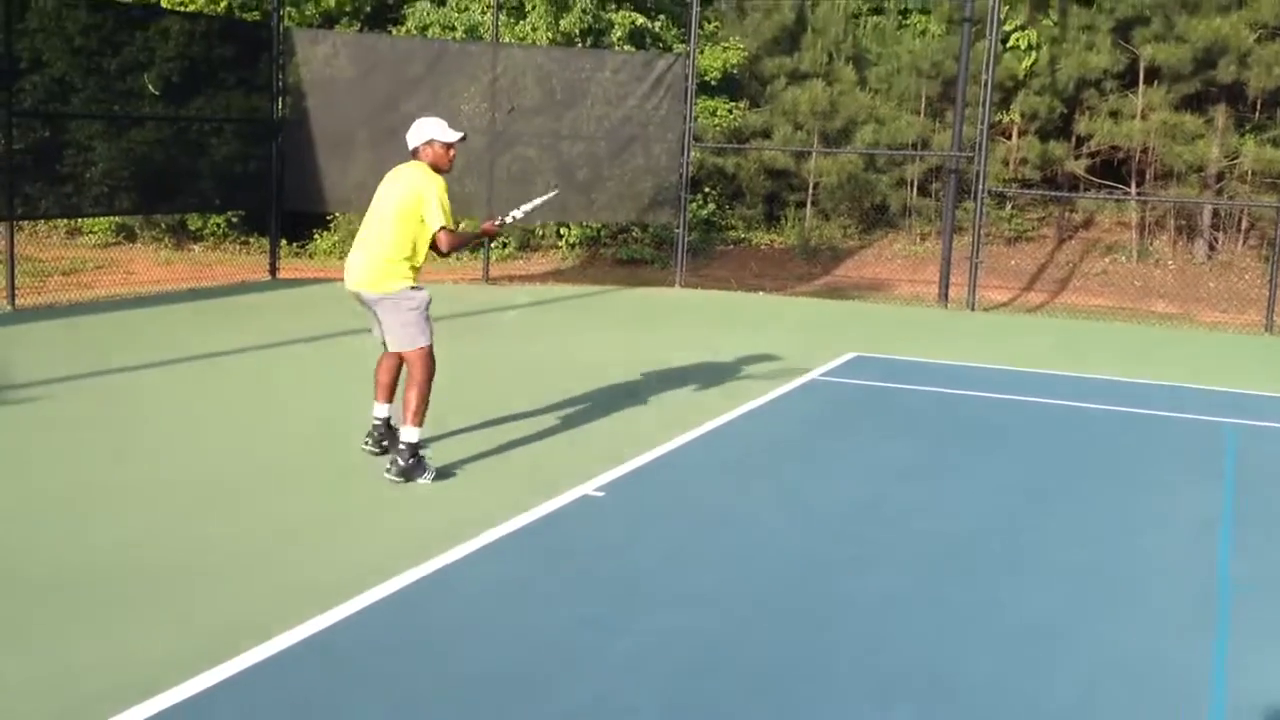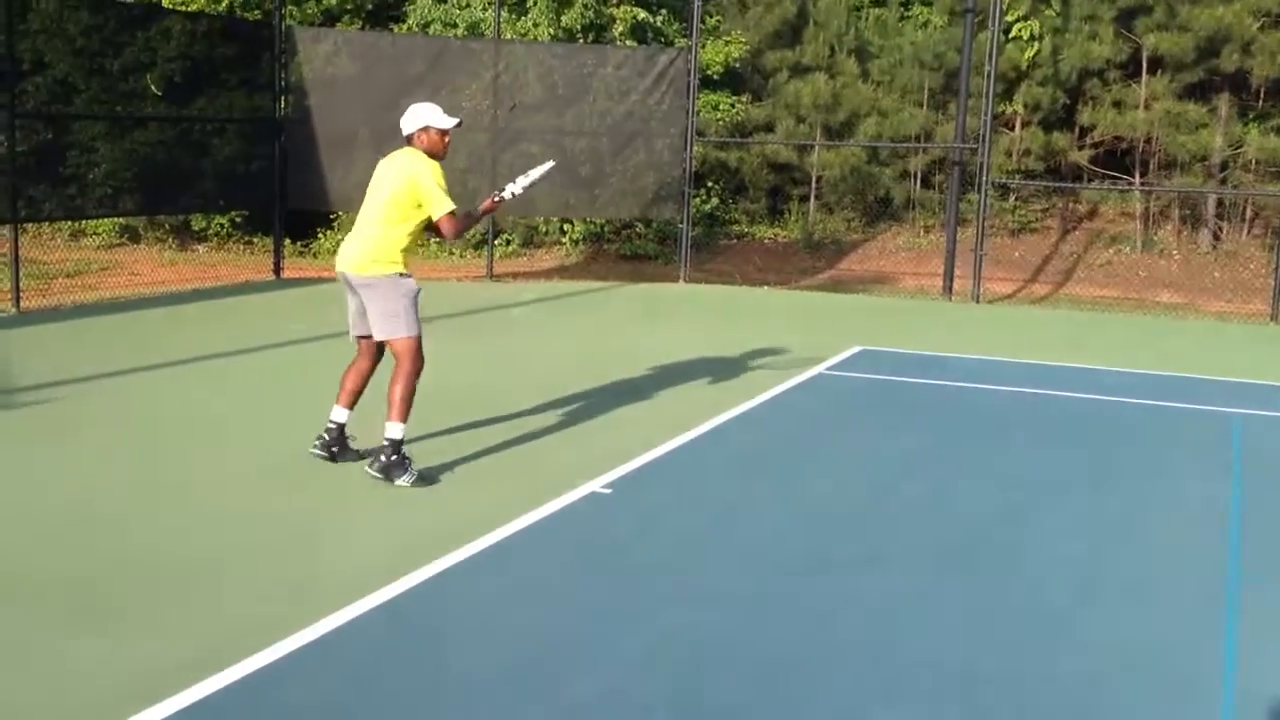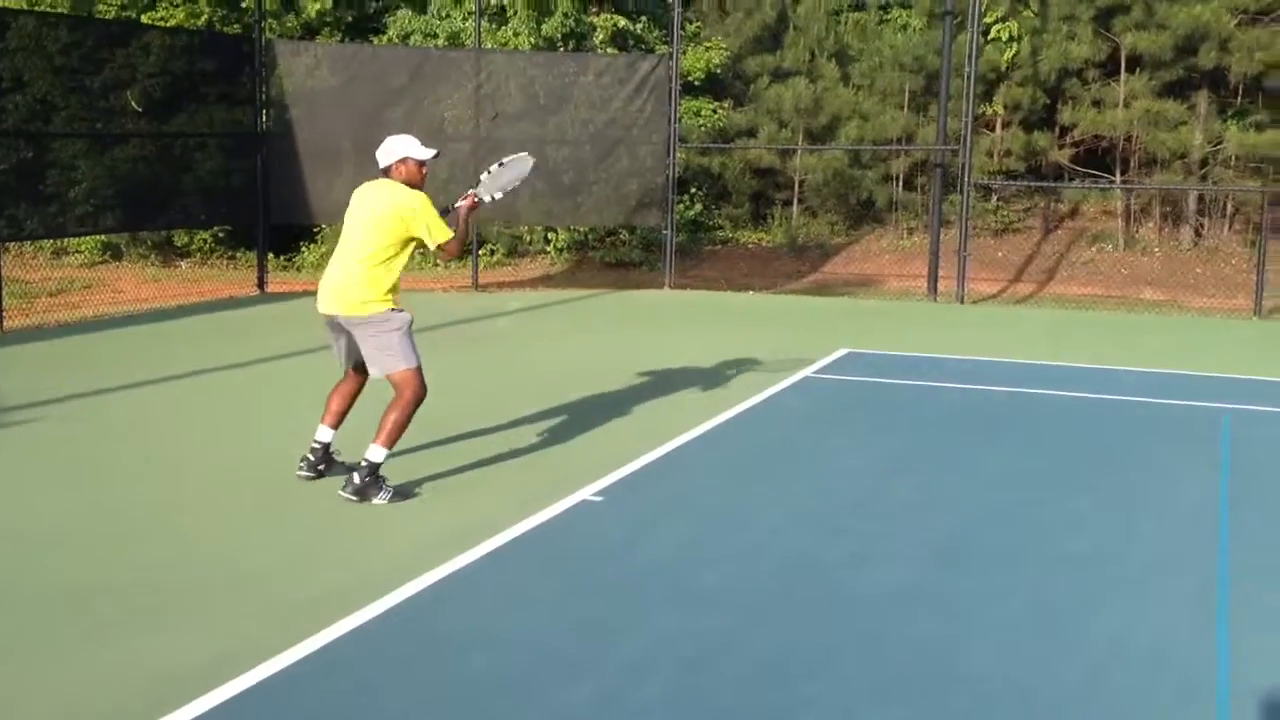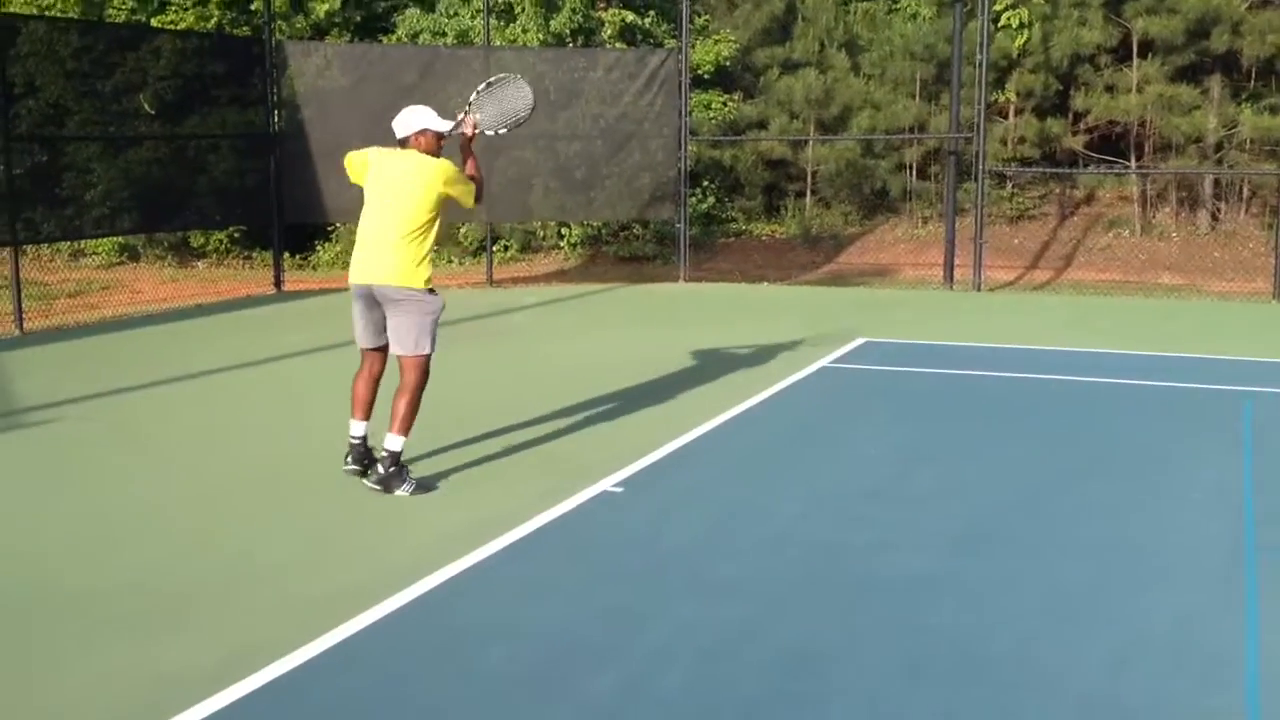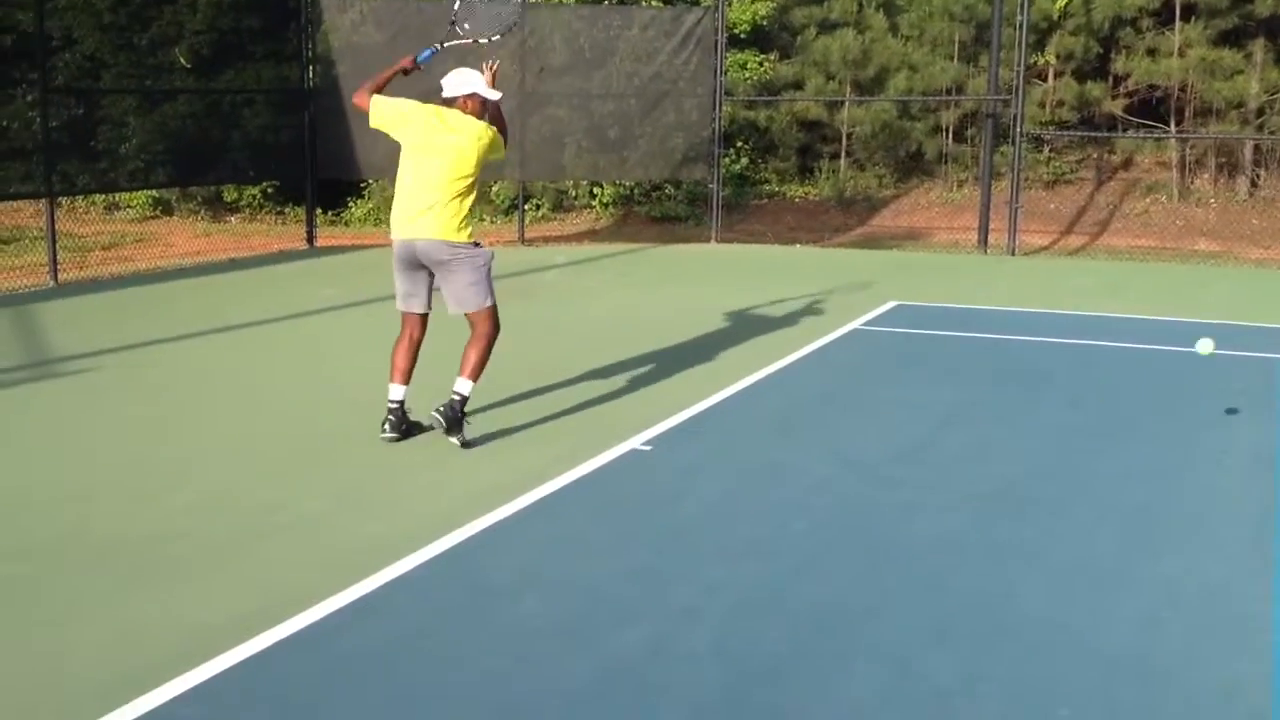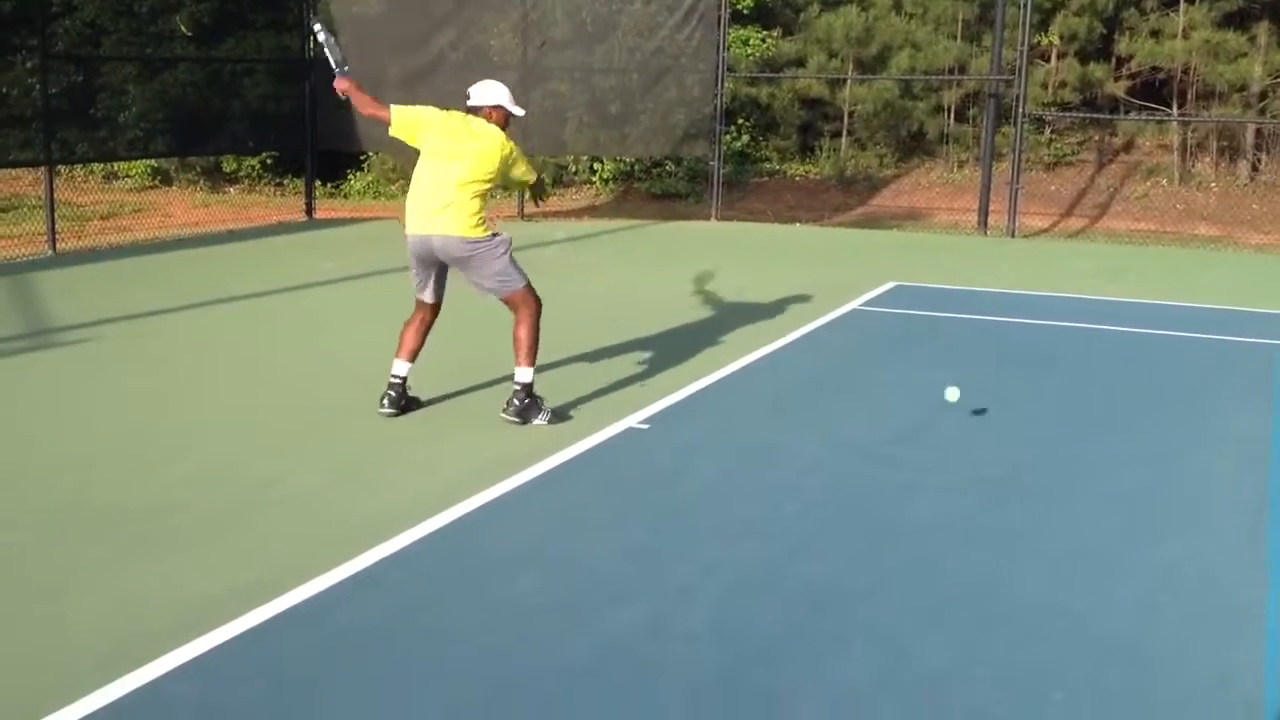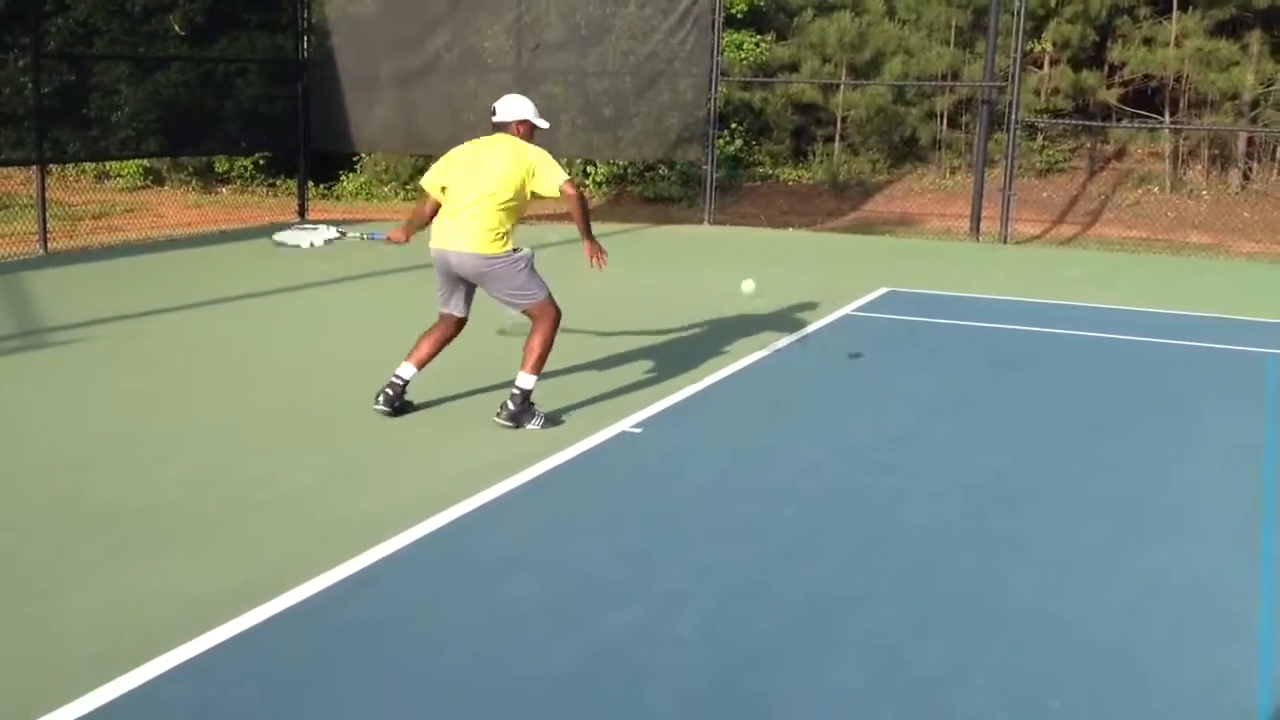
dt=0.2s
person 1, frame 1
left shoulder: (399, 175)
right shoulder: (430, 183)
right elbow: (448, 244)
left wrist: (434, 241)
right wrist: (483, 232)
left hip: (359, 274)
right hip: (388, 281)
left knee: (396, 349)
right knee: (422, 367)
left ankle: (380, 429)
right ankle: (406, 457)
person 1, frame 2
left shoulder: (391, 161)
right shoulder: (426, 168)
right elbow: (452, 228)
left wrist: (433, 215)
right wrist: (482, 211)
left hip: (351, 263)
right hip: (379, 269)
left knee: (368, 354)
right knee: (410, 358)
left ankle: (331, 437)
right ankle: (390, 454)
person 1, frame 3
left shoulder: (364, 191)
right shoulder: (415, 202)
right elbow: (452, 249)
right wrist: (464, 214)
left hip: (331, 300)
right hip: (368, 306)
left knee: (354, 378)
right knee: (412, 390)
left ankle: (315, 455)
right ankle: (364, 476)
person 1, frame 4
left shoulder: (377, 159)
right shoulder: (442, 170)
left elbow: (348, 160)
right elbow: (477, 194)
left wrist: (397, 137)
right wrist: (468, 146)
left hip: (362, 276)
right hip: (405, 282)
left knee: (371, 362)
right knee: (414, 374)
left ankle: (356, 450)
right ankle: (389, 464)
person 1, frame 5
left shoulder: (416, 114)
right shoulder: (483, 135)
left elbow: (362, 99)
right elbow: (502, 138)
left wrist: (398, 68)
right wrist: (492, 86)
left hip: (404, 237)
right hip: (448, 240)
left knee: (412, 326)
right knee: (486, 327)
left ankle: (394, 414)
right ankle: (453, 406)
person 1, frame 6
left shoulder: (437, 120)
right shoulder: (505, 147)
left elbow: (374, 110)
right elbow: (536, 188)
left wrist: (348, 86)
right wrist: (533, 189)
left hip: (418, 233)
right hip: (463, 235)
left knee: (426, 310)
right knee: (528, 306)
left ankle: (394, 391)
right ankle: (522, 398)
person 1, frame 7
left shoulder: (465, 152)
right shoulder: (530, 154)
left elbow: (427, 204)
right elbow: (572, 195)
left wrist: (404, 230)
right wrist: (588, 239)
left hip: (443, 249)
right hip: (483, 251)
left knee: (448, 324)
right knee: (548, 316)
left ankle: (392, 390)
right ankle: (516, 404)
